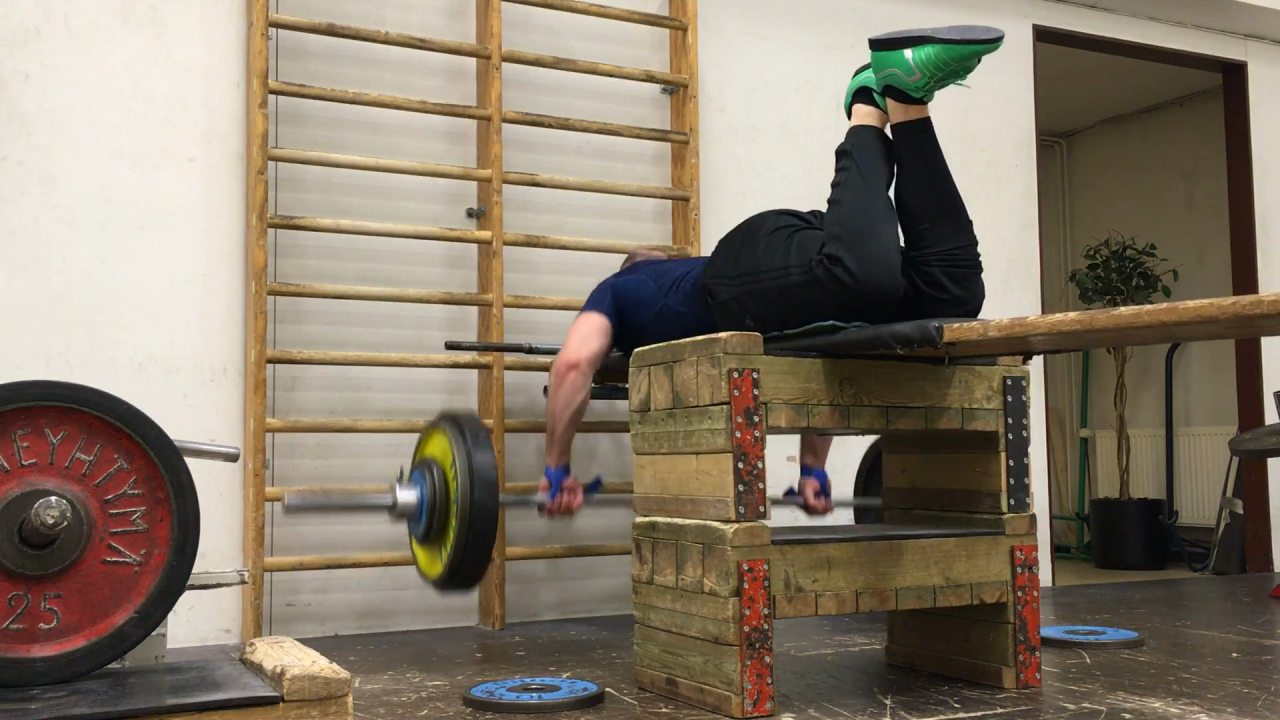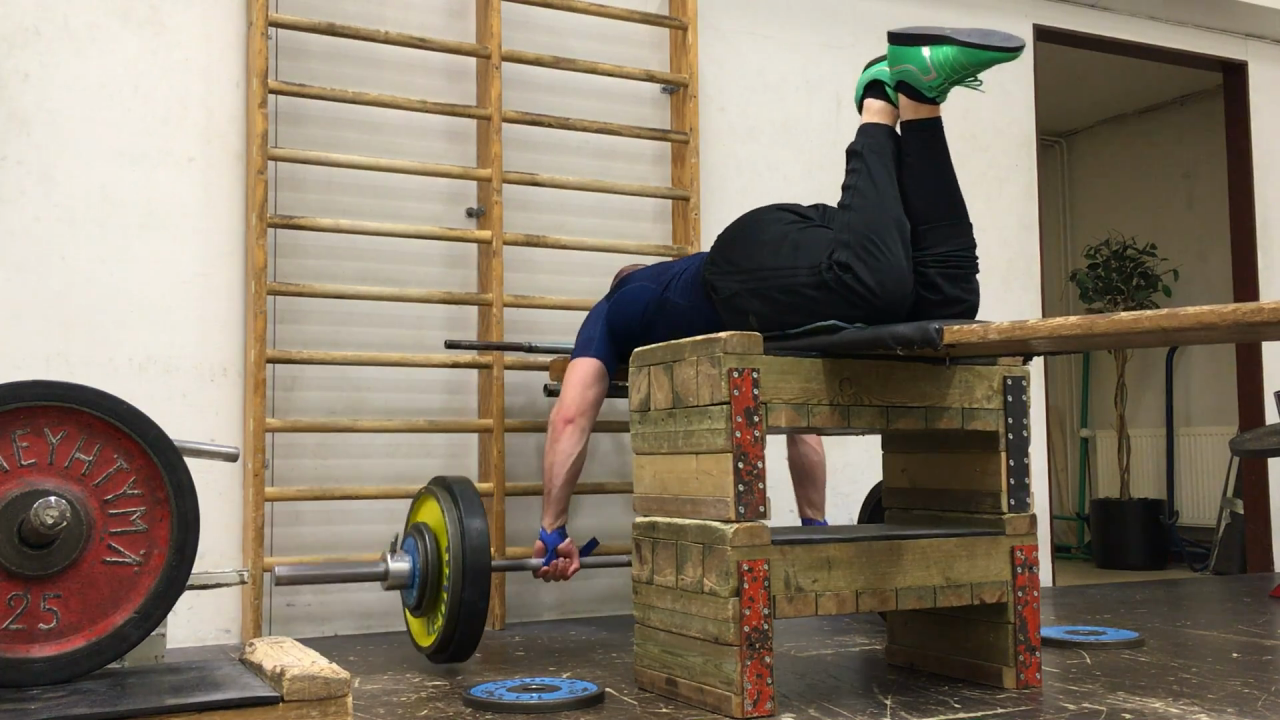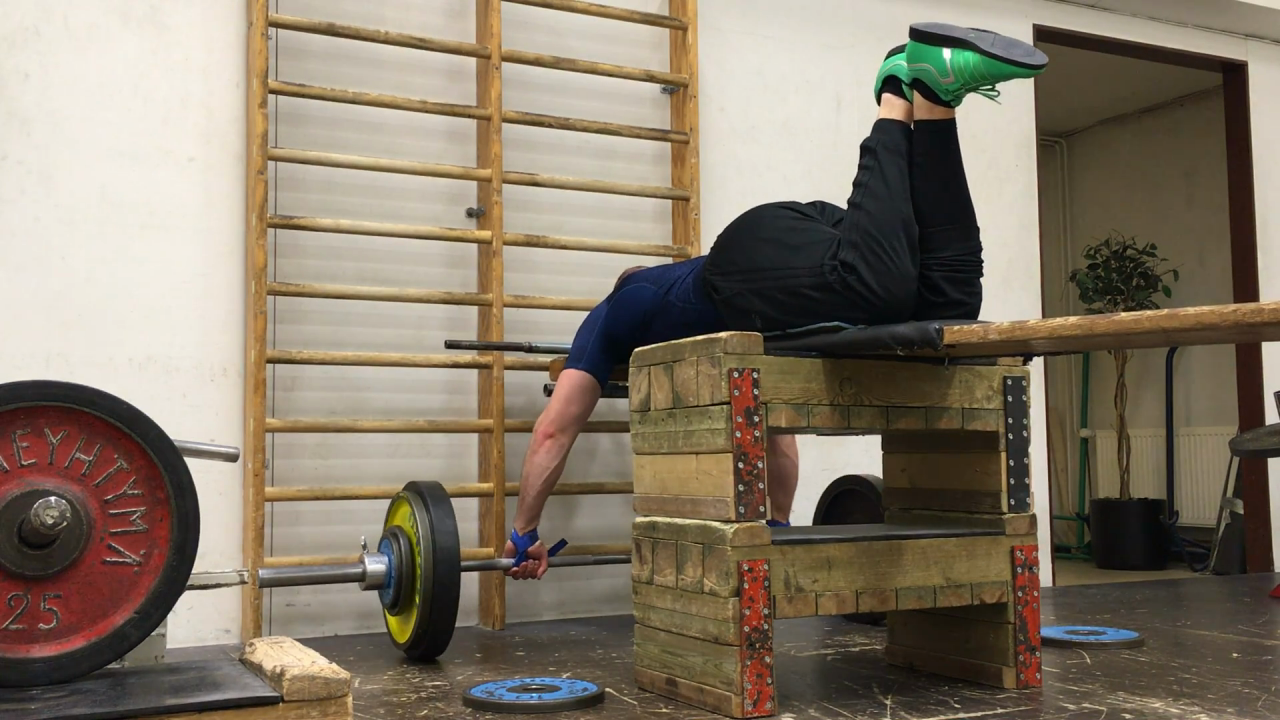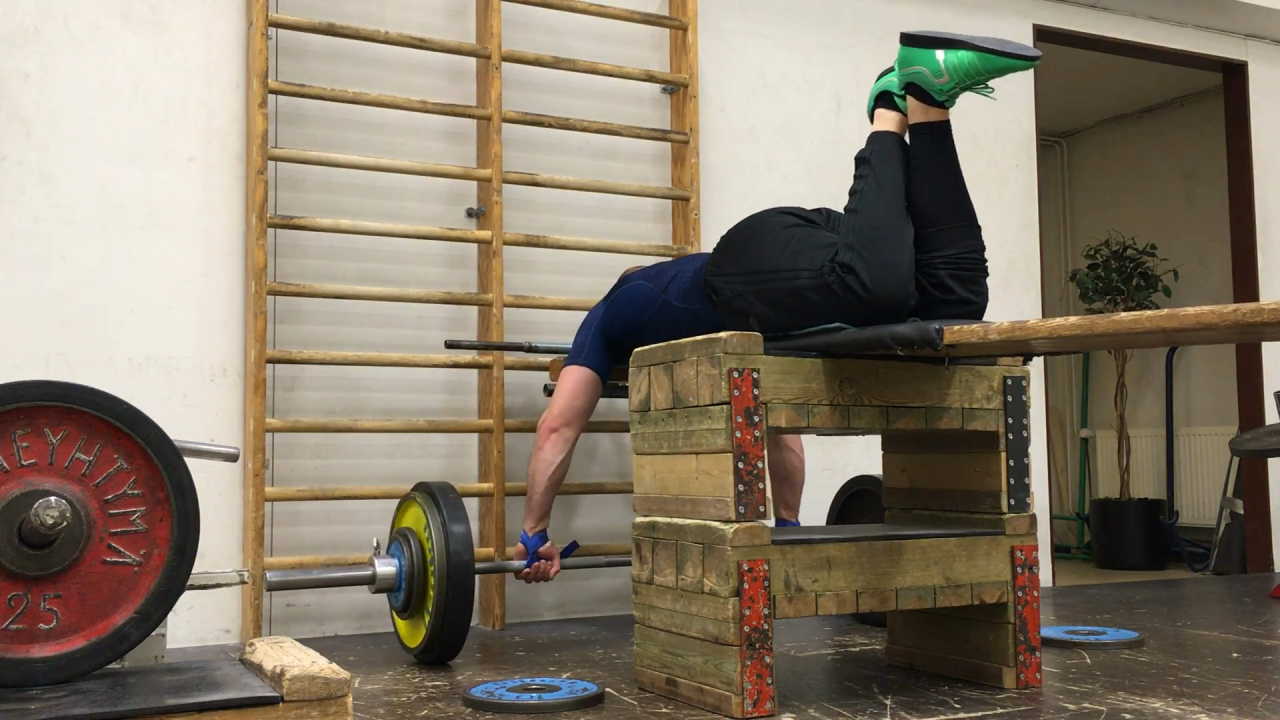
dt=1s
person 1, frame 1
left shoulder: (619, 292)
left elbow: (574, 365)
left wrist: (557, 471)
right wrist: (812, 469)
left hip: (753, 273)
right knee: (952, 290)
left ankle: (869, 109)
person 1, frame 2
left shoulder: (613, 314)
right shoulder: (713, 309)
left elbow: (571, 418)
left wrist: (553, 530)
right wrist: (816, 526)
left hip: (759, 266)
left knee: (881, 285)
left ankle: (880, 104)
person 1, frame 3
left shoulder: (613, 317)
left elbow: (554, 430)
right elbow: (777, 430)
left wrist: (525, 535)
right wrist: (779, 527)
left hip: (757, 262)
right hip: (804, 242)
left knee: (879, 287)
right knee: (950, 304)
left ankle: (898, 102)
right ankle: (928, 93)
person 1, frame 4
left shoulder: (612, 315)
right shoulder: (733, 334)
left elbow: (559, 425)
left wrist: (535, 535)
right wrist: (788, 525)
left hip: (754, 267)
left knee: (874, 284)
right knee: (955, 299)
left ankle: (890, 115)
right ankle: (923, 96)
